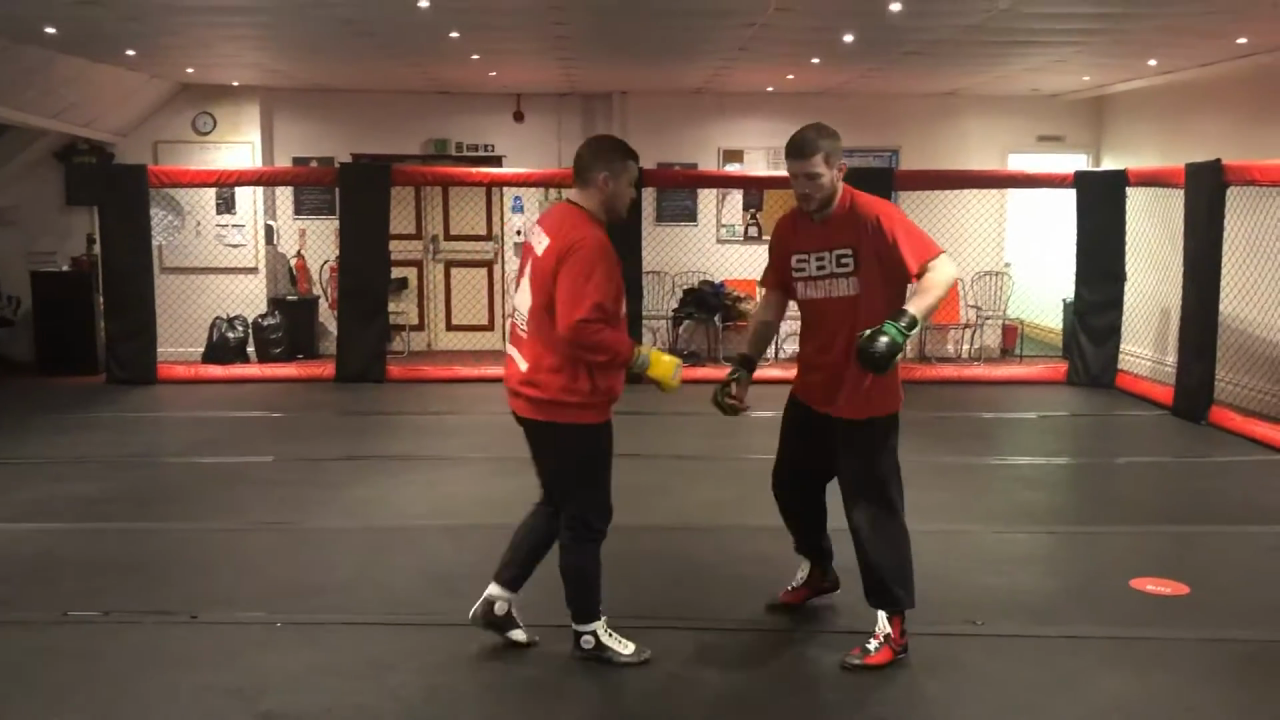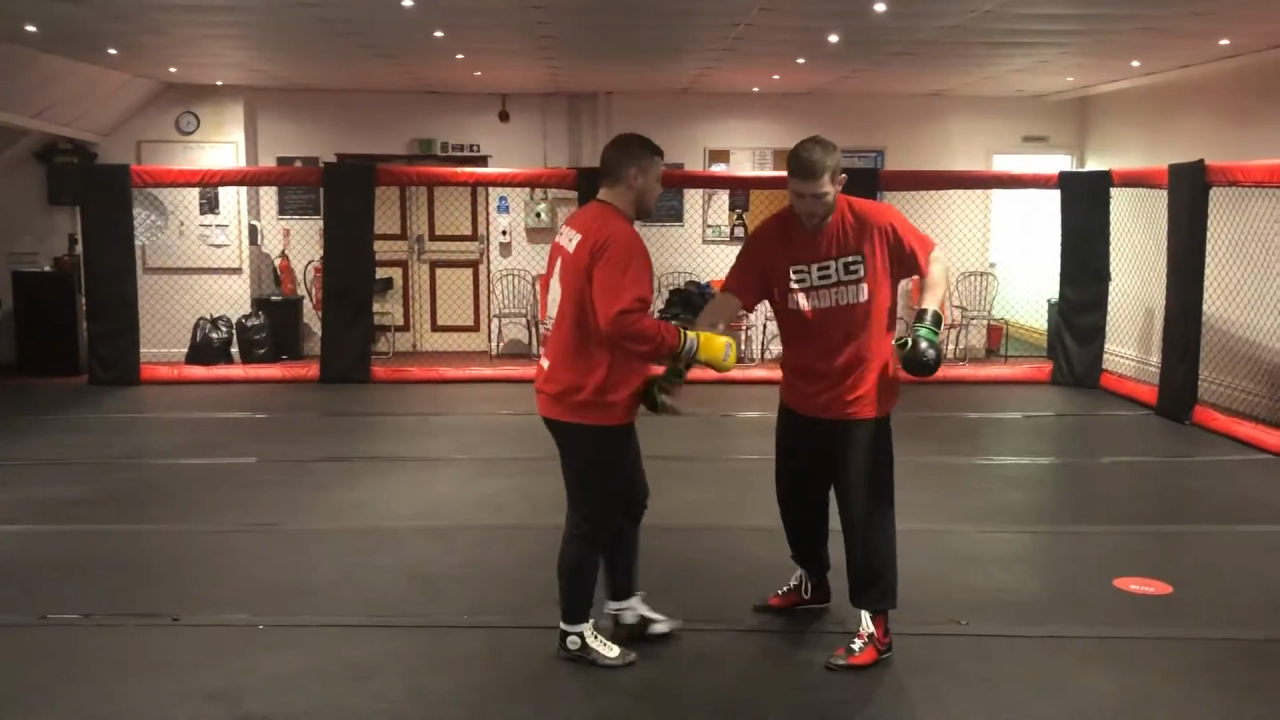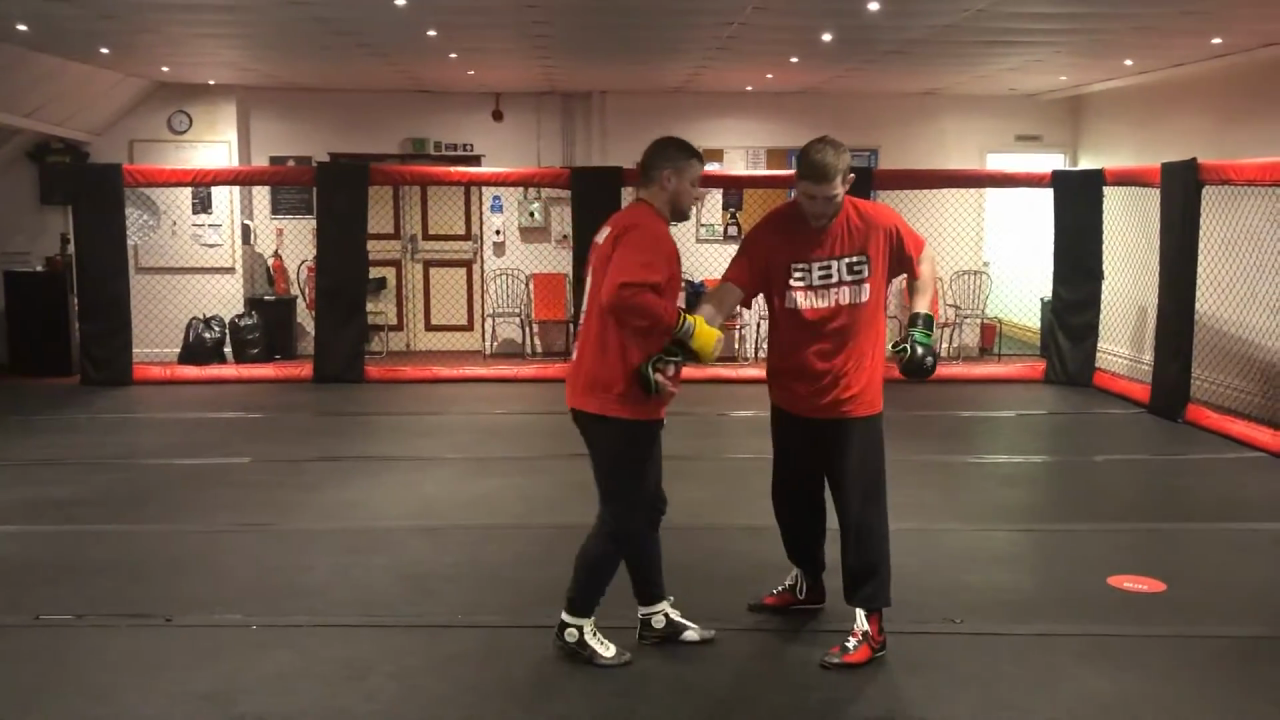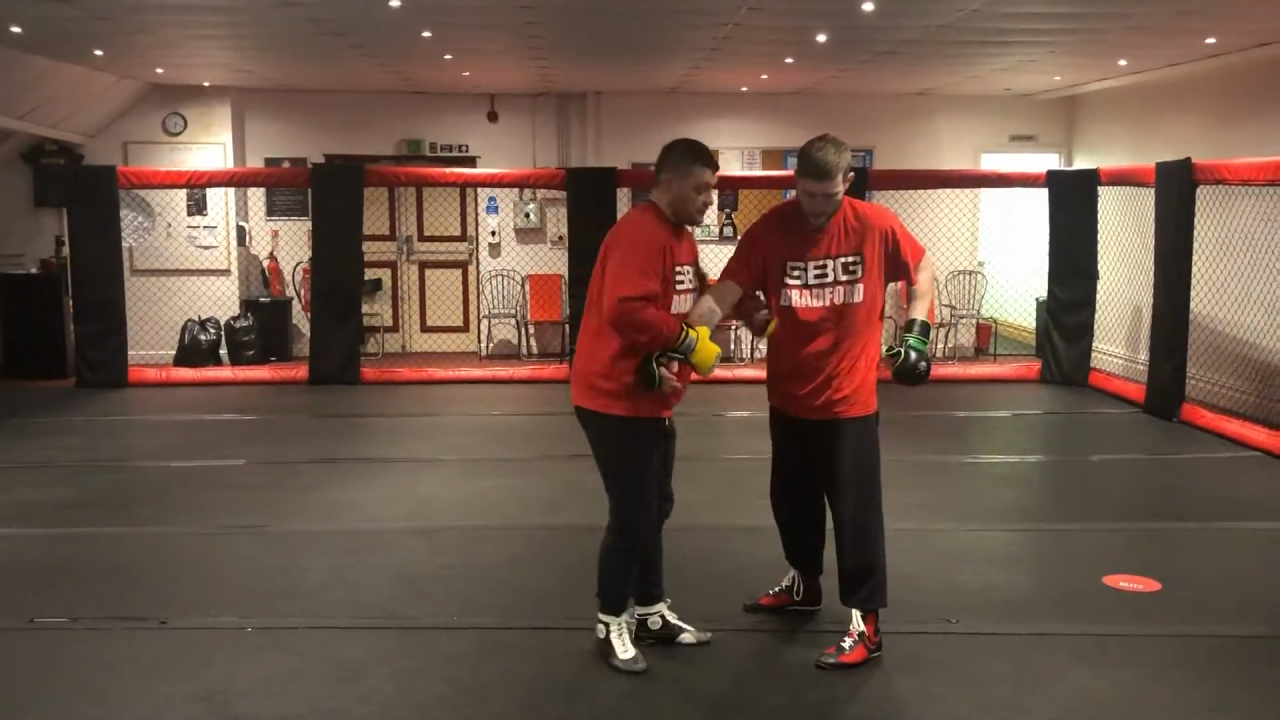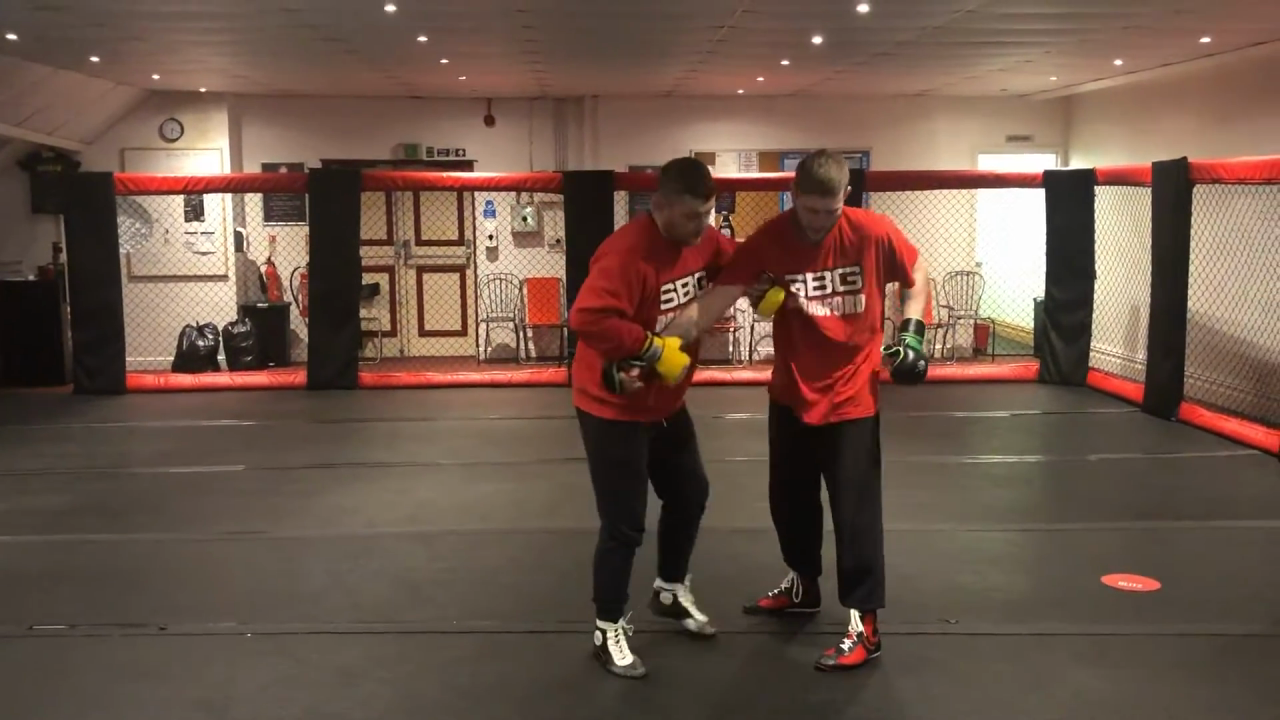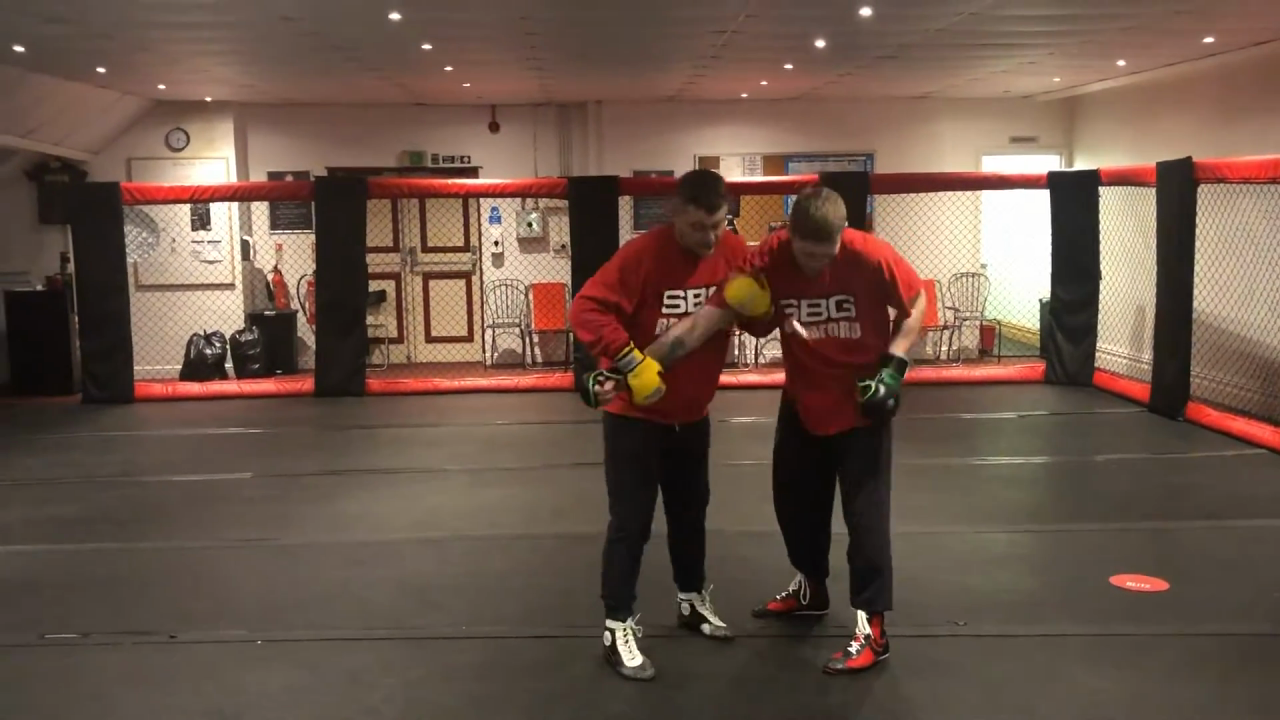
dt=0.3s
person 1, frame 1
left shoulder: (552, 222)
right shoulder: (588, 243)
right elbow: (582, 329)
left wrist: (624, 351)
right wrist: (647, 361)
left hip: (539, 393)
right hip: (569, 404)
left knee: (557, 504)
right knee: (586, 520)
left ankle: (497, 599)
right ankle: (589, 632)
person 1, frame 2
left shoulder: (579, 224)
right shoulder: (618, 239)
right elbow: (625, 322)
left wrist: (658, 355)
right wrist: (696, 345)
left hip: (579, 392)
right hip: (589, 404)
left knee: (628, 503)
right knee: (593, 518)
left ankle: (625, 609)
right ankle: (575, 632)
person 1, frame 3
left shoulder: (629, 225)
right shoulder: (647, 231)
right elbow: (626, 298)
left wrist: (668, 345)
right wrist: (690, 330)
left hip: (623, 394)
right hip: (617, 399)
left knee: (646, 510)
right knee: (622, 517)
left ankle: (655, 614)
right ankle: (575, 625)
person 1, frame 4
left shoulder: (678, 233)
right shoulder: (639, 235)
left elbow: (692, 293)
right elbow: (626, 310)
right wrist: (691, 342)
left hip: (655, 400)
right hip: (617, 401)
left knee: (655, 510)
right knee: (632, 518)
left ankle: (651, 614)
right ankle: (610, 623)
person 1, frame 5
left shoulder: (701, 240)
right shoulder: (627, 251)
right elbow: (588, 317)
right wrist: (655, 351)
left hip: (665, 403)
right hip: (613, 407)
left knee: (690, 494)
right knee: (624, 524)
left ankle: (671, 590)
right ankle: (609, 630)
person 1, frame 6
left shoulder: (734, 252)
right shoulder: (644, 255)
right elbow: (587, 308)
right wrist: (631, 362)
left hip: (690, 414)
right hip: (633, 411)
left knee: (690, 511)
right knee: (631, 522)
left ankle: (692, 601)
right ankle: (620, 629)
person 2, frame 1
left shoulder: (875, 217)
right shoulder: (788, 228)
left elbow: (942, 270)
right elbow: (773, 303)
left wrist: (899, 325)
right wrist: (745, 366)
left hip: (867, 395)
right hip: (810, 390)
left knee: (873, 509)
right knee: (791, 486)
left ankle: (892, 623)
right ankle: (817, 570)
person 2, frame 2
left shoulder: (877, 222)
right shoulder: (769, 238)
left elbow: (933, 262)
right elbow: (723, 308)
left wrist: (927, 323)
left hip: (862, 400)
right hip: (799, 399)
left knee: (865, 508)
right knee: (796, 498)
left ankle: (876, 624)
right ankle: (811, 581)
person 2, frame 3
left shoulder: (879, 223)
right shoulder: (770, 232)
left elbow: (922, 263)
right elbow: (721, 300)
left wrist: (920, 326)
left hip: (855, 398)
right hip: (791, 398)
left knee: (860, 507)
right knee: (792, 498)
left ankle: (870, 623)
right ankle: (806, 581)
person 2, frame 4
left shoulder: (878, 225)
right shoulder: (769, 230)
left elbow: (922, 272)
right elbow: (721, 296)
left wrist: (916, 332)
left hip: (850, 399)
right hip: (788, 396)
left knee: (855, 507)
right knee: (791, 497)
left ankle: (866, 623)
right ankle: (803, 581)
person 2, frame 5
left shoulder: (874, 232)
right shoulder: (768, 242)
left elbow: (916, 273)
right elbow: (713, 301)
left wrist: (911, 332)
left hip: (852, 399)
right hip: (790, 398)
left knee: (855, 510)
right knee: (789, 500)
left ankle: (864, 624)
right ankle: (802, 584)
person 2, frame 6
left shoulder: (875, 257)
right shoulder: (767, 260)
left elbow: (915, 305)
right elbow: (712, 314)
left wrist: (893, 366)
left hip: (862, 403)
right hip: (801, 403)
left knee: (865, 511)
right knee: (795, 501)
left ankle: (872, 627)
right ankle: (810, 587)
